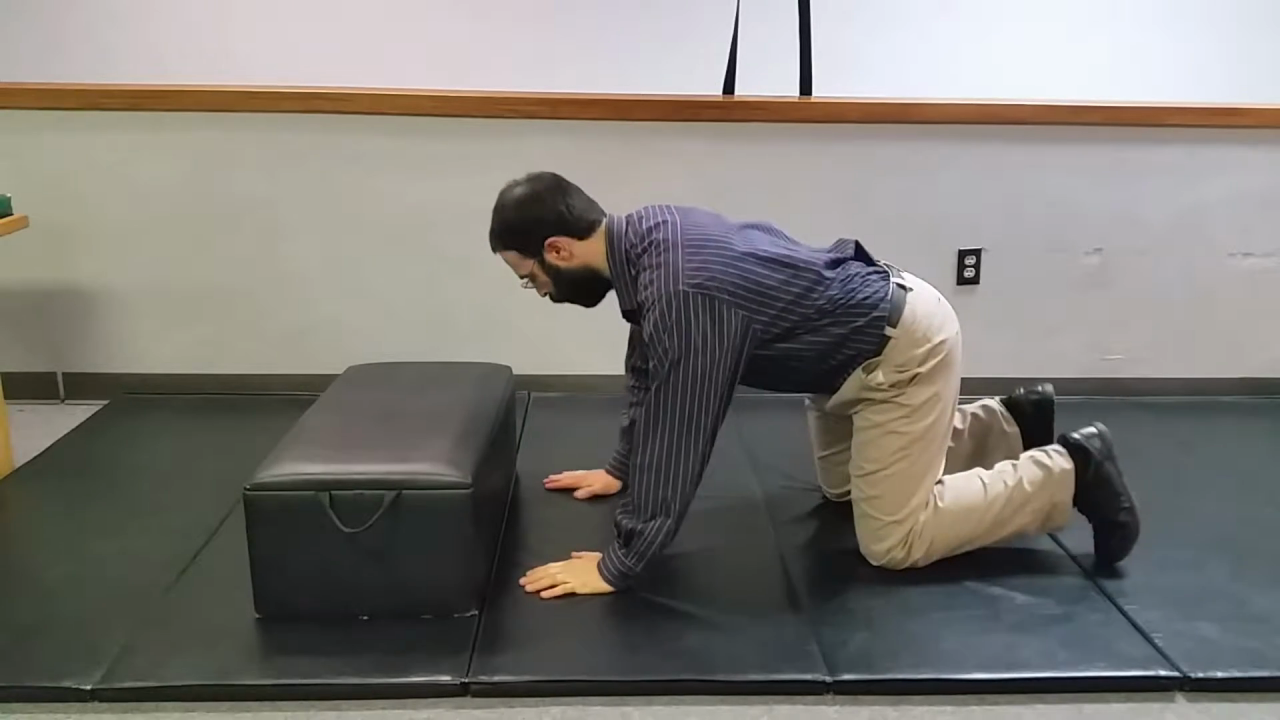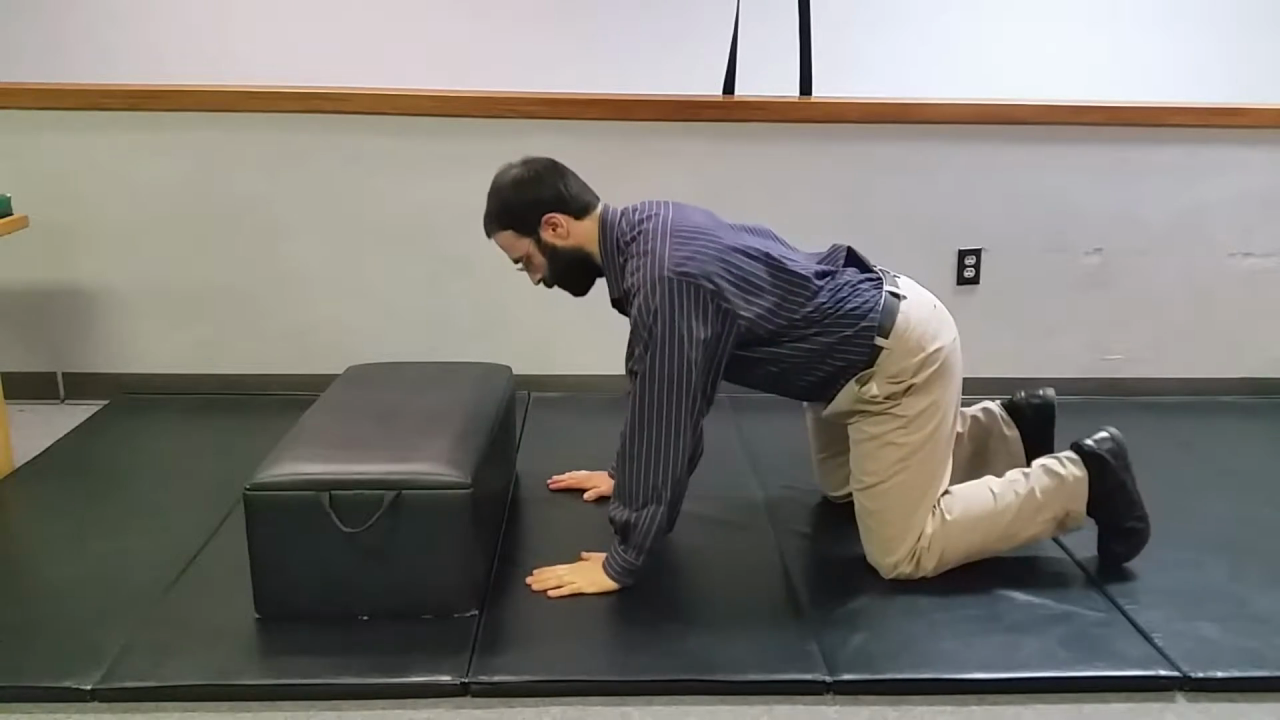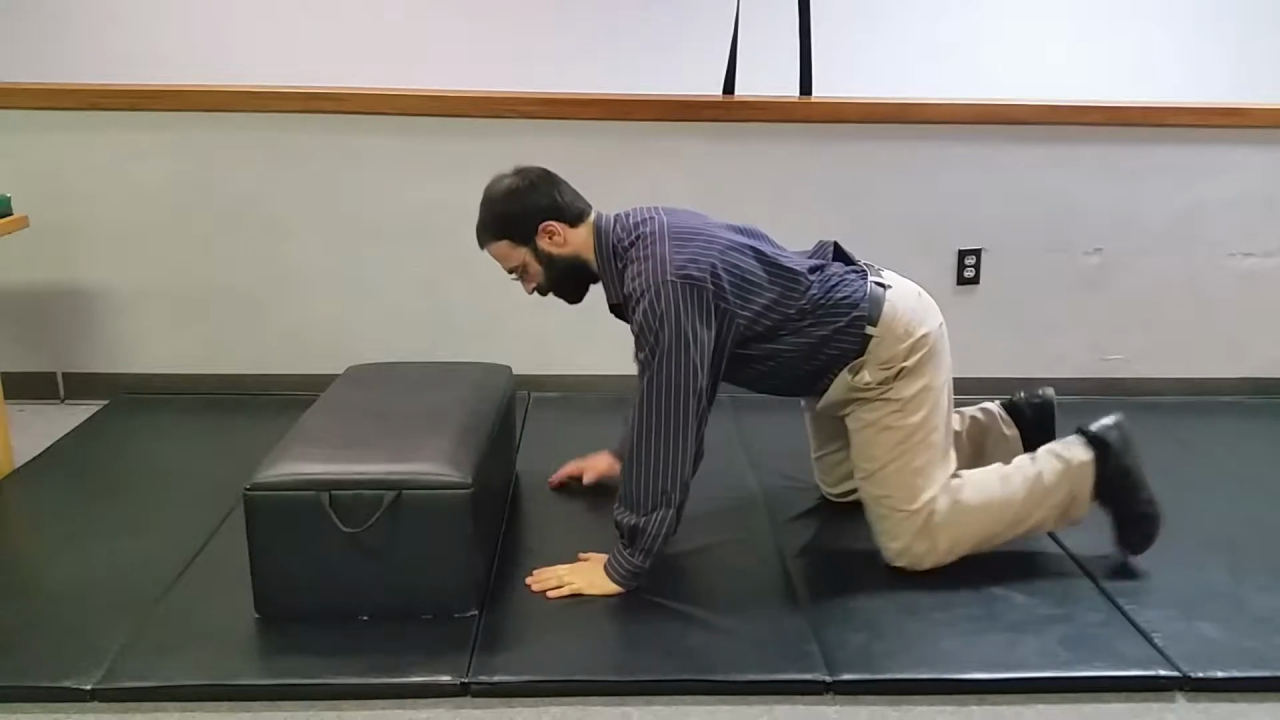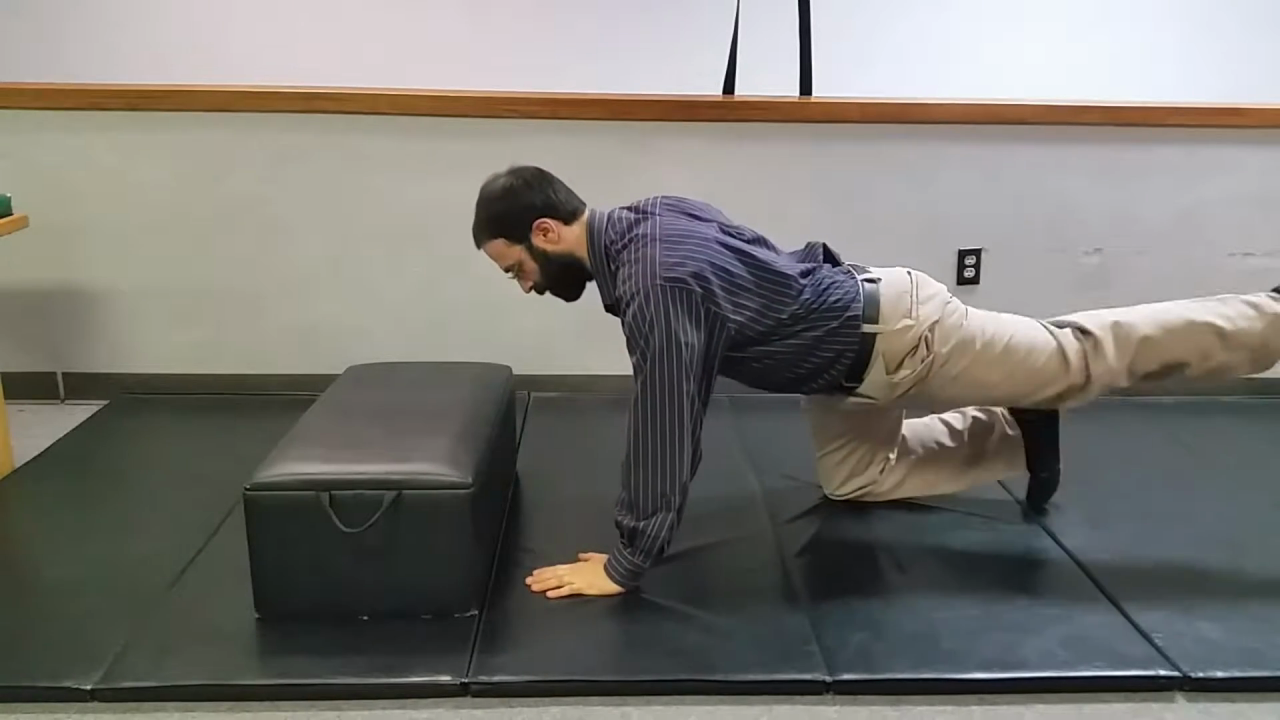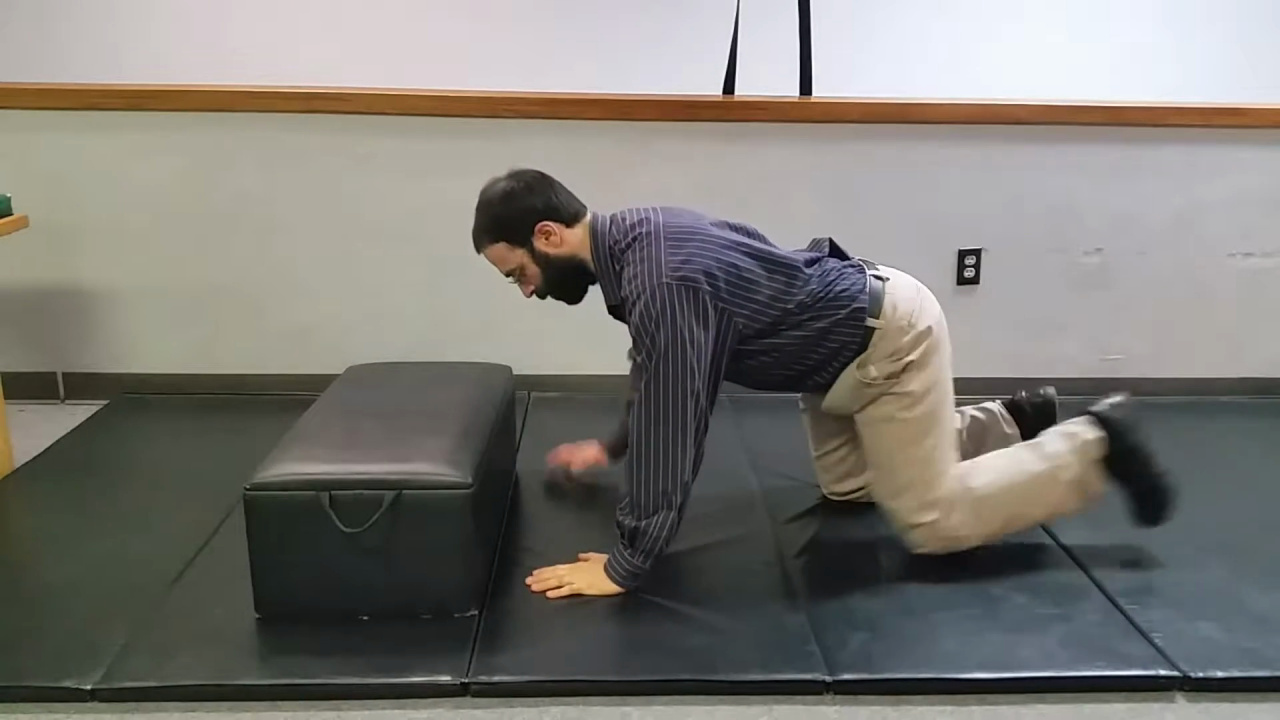
dt=0.5s
person 1, frame 1
left shoulder: (682, 289)
right shoulder: (646, 233)
left elbow: (679, 432)
right elbow: (649, 377)
left wrist: (616, 567)
right wrist: (619, 470)
left hip: (904, 345)
right hip: (865, 331)
left knee: (893, 540)
right knee: (843, 484)
left ankle: (1068, 471)
right ankle: (1010, 423)
person 1, frame 2
left shoulder: (665, 275)
right shoulder: (644, 229)
left elbow: (667, 421)
right elbow: (652, 384)
left wrist: (619, 565)
right wrist: (621, 473)
left hip: (897, 353)
right hip: (869, 329)
left knee: (903, 551)
right knee: (844, 486)
left ankle: (1083, 477)
right ankle: (1013, 428)
person 1, frame 3
left shoulder: (664, 278)
right shoulder: (638, 236)
left elbow: (672, 424)
right elbow: (664, 385)
left wrist: (624, 566)
right wrist: (621, 457)
left hip: (890, 345)
right hip: (858, 331)
left knee: (916, 536)
right knee: (844, 483)
left ankle: (1085, 465)
right ankle: (1009, 426)
person 1, frame 4
left shoulder: (654, 283)
right shoulder: (643, 219)
left elbow: (666, 429)
left wrist: (624, 565)
left hip: (896, 332)
right hip: (856, 320)
left knee: (1076, 360)
right knee: (856, 479)
right ankle: (1017, 433)
person 1, frame 5
left shoulder: (660, 277)
right shoulder: (631, 233)
left elbow: (673, 424)
right elbow: (663, 379)
left wrist: (626, 565)
right wrist: (610, 446)
left hip: (887, 334)
right hip: (844, 329)
left knee: (938, 519)
right knee: (848, 480)
left ankle: (1093, 447)
right ankle: (1012, 423)
